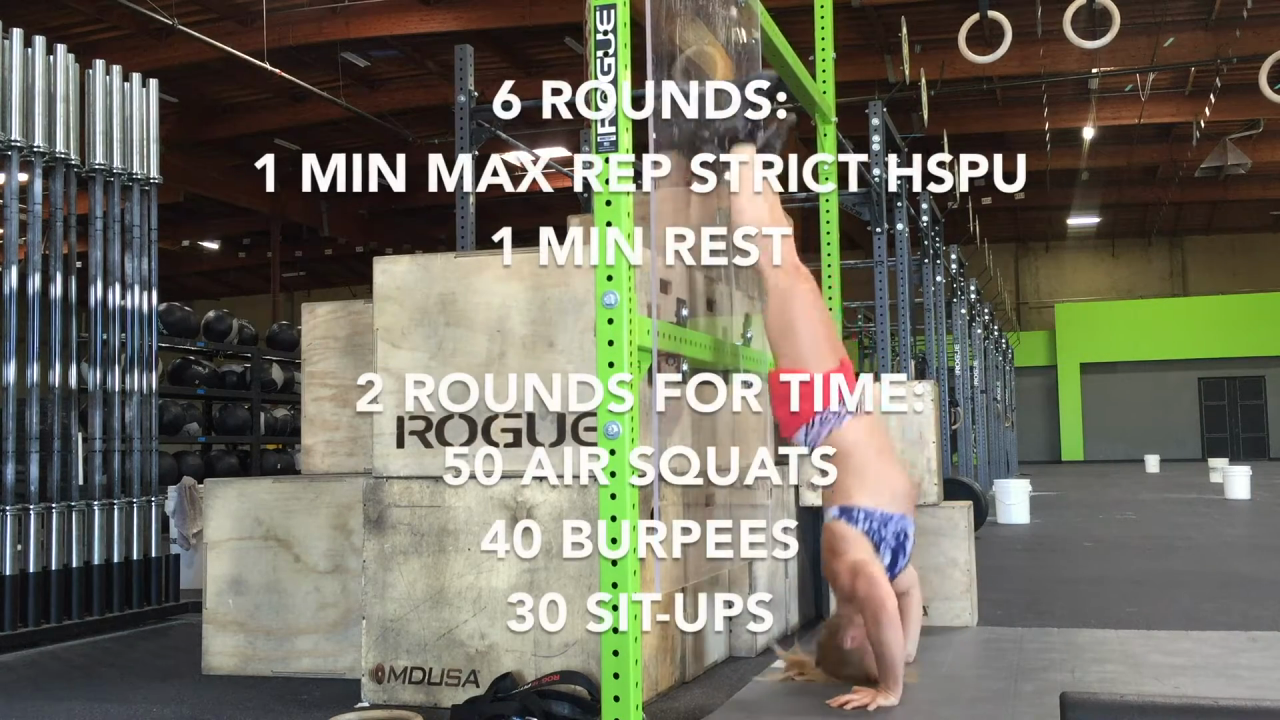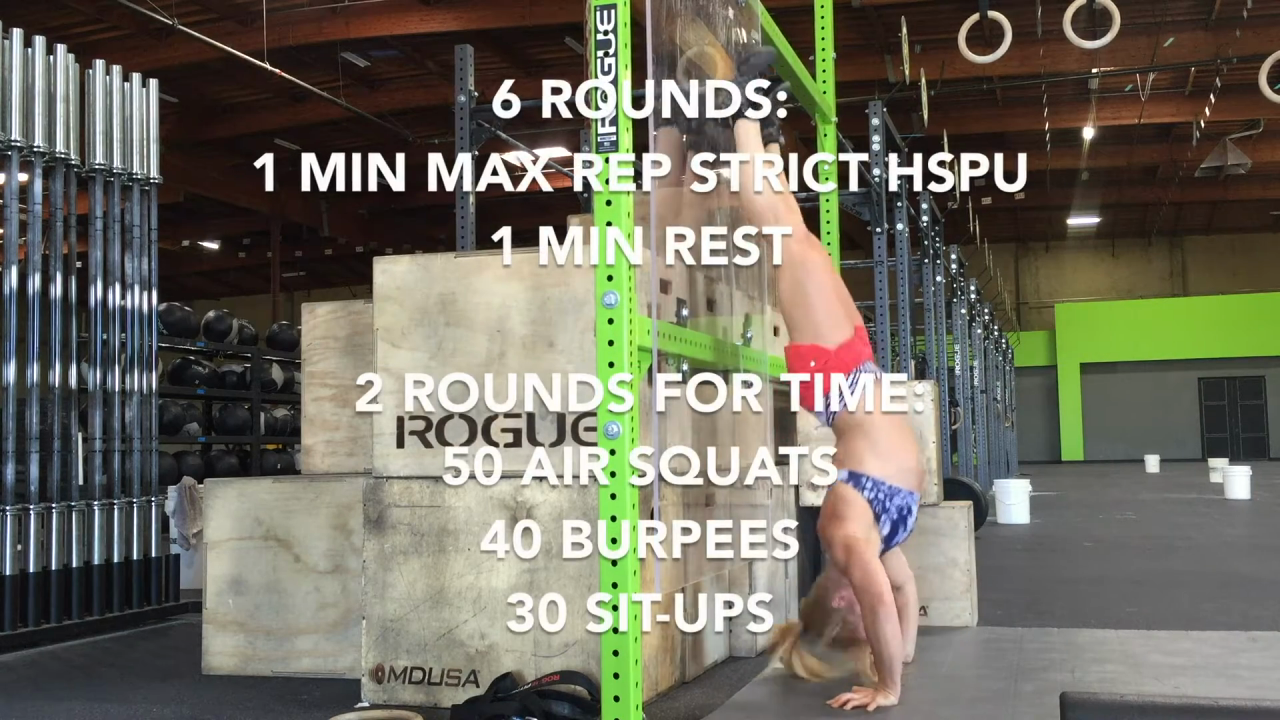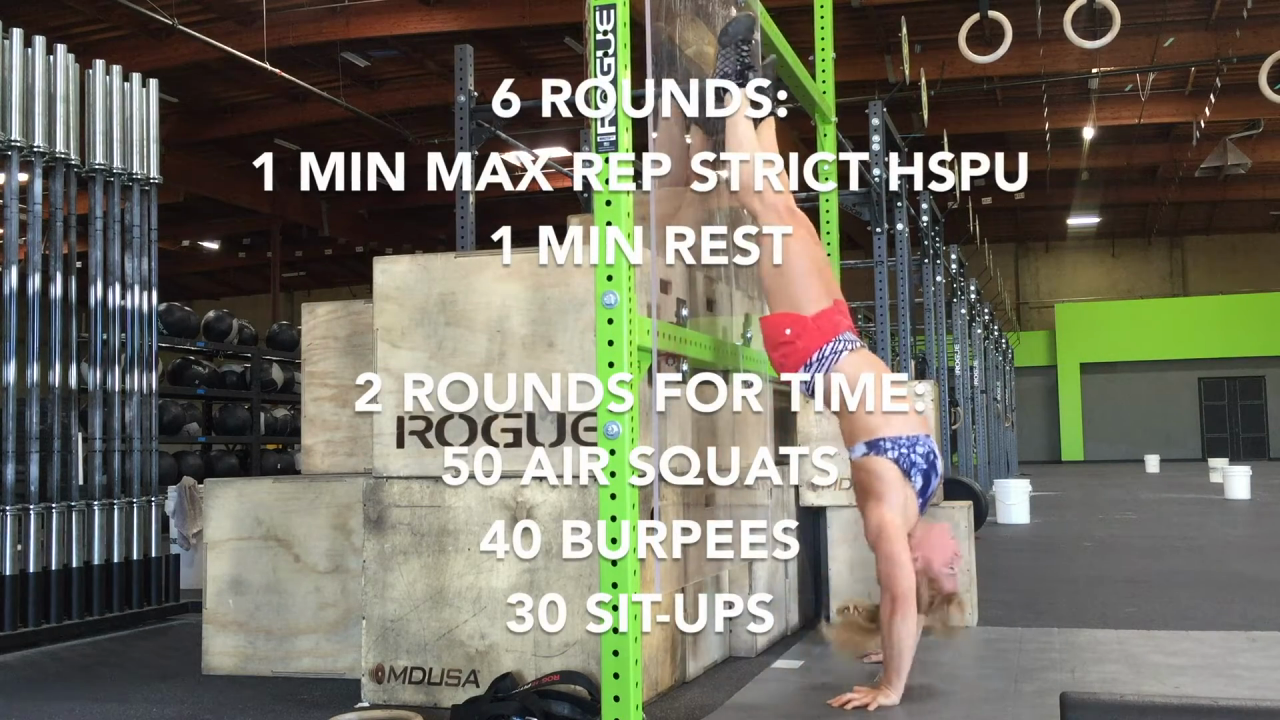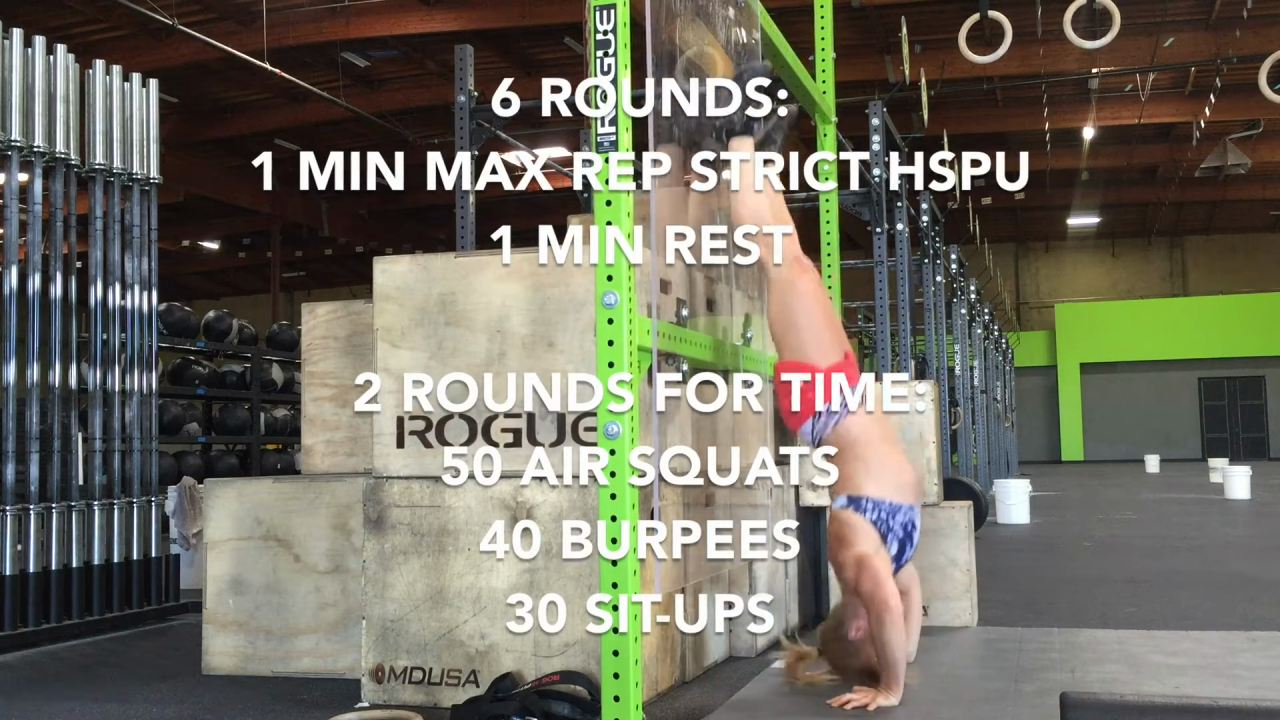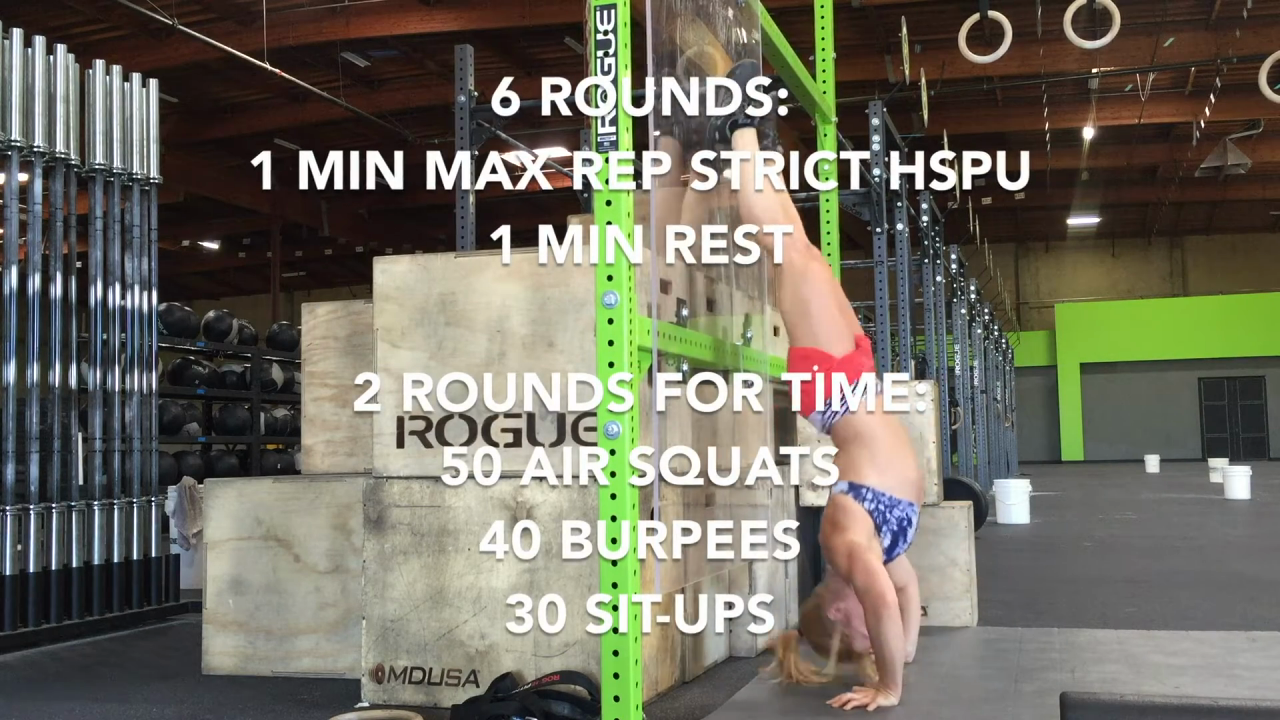
dt=0.3s
person 1, frame 1
right shoulder: (850, 558)
left wrist: (889, 683)
right wrist: (890, 682)
left hip: (827, 404)
right hip: (820, 405)
left knee: (781, 266)
right knee: (774, 266)
right ankle: (745, 147)
person 1, frame 2
right shoulder: (852, 529)
left wrist: (891, 680)
right wrist: (888, 686)
left hip: (842, 370)
right hip: (836, 371)
left knee: (794, 241)
right knee: (791, 239)
right ankle: (750, 122)
person 1, frame 3
left shoulder: (897, 499)
right shoulder: (889, 503)
right wrist: (890, 687)
left hip: (826, 342)
right hip: (814, 344)
left knee: (778, 212)
right knee: (768, 209)
left ankle: (752, 101)
right ankle: (738, 90)
person 1, frame 4
left shoulder: (865, 549)
right shoulder: (862, 549)
left wrist: (890, 686)
right wrist: (889, 685)
left hip: (831, 396)
right hip: (823, 395)
left knee: (787, 265)
right knee: (780, 259)
right ankle: (744, 139)
person 1, frame 5
left shoulder: (859, 536)
right shoulder: (853, 538)
left wrist: (891, 680)
right wrist: (888, 685)
left hip: (841, 373)
right hip: (833, 374)
left knee: (793, 248)
right knee: (786, 245)
right ankle: (742, 125)
